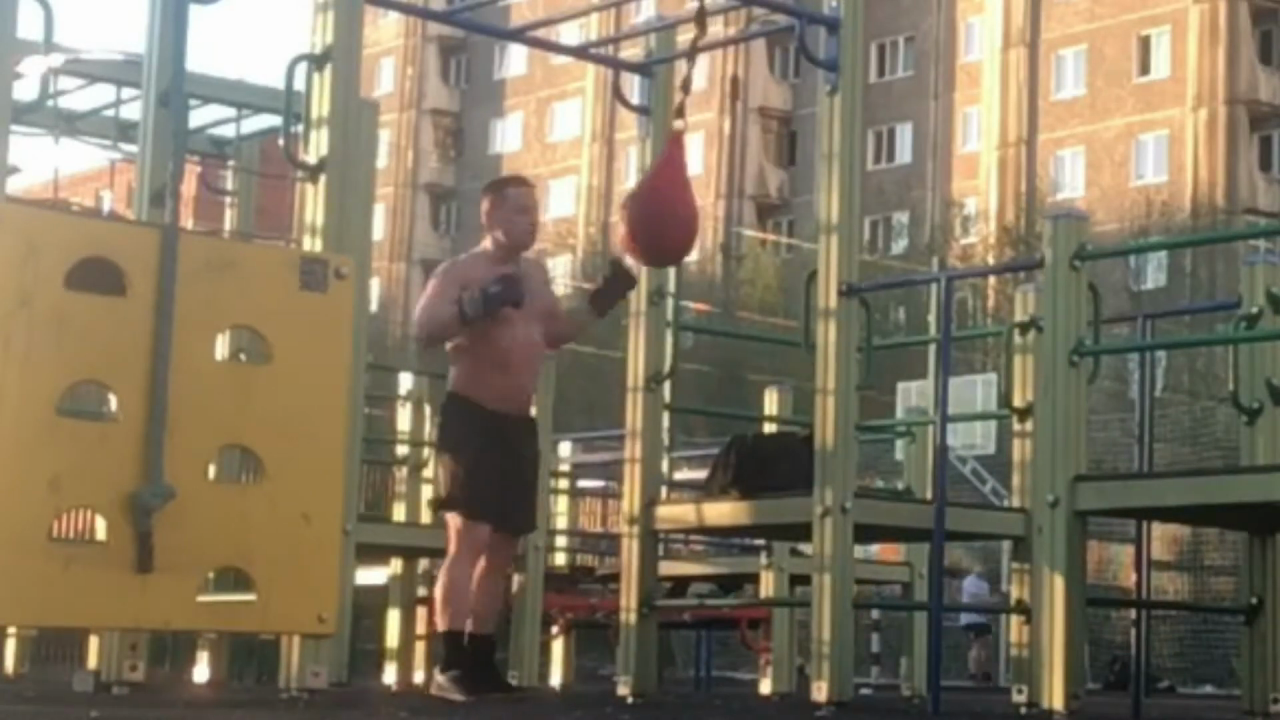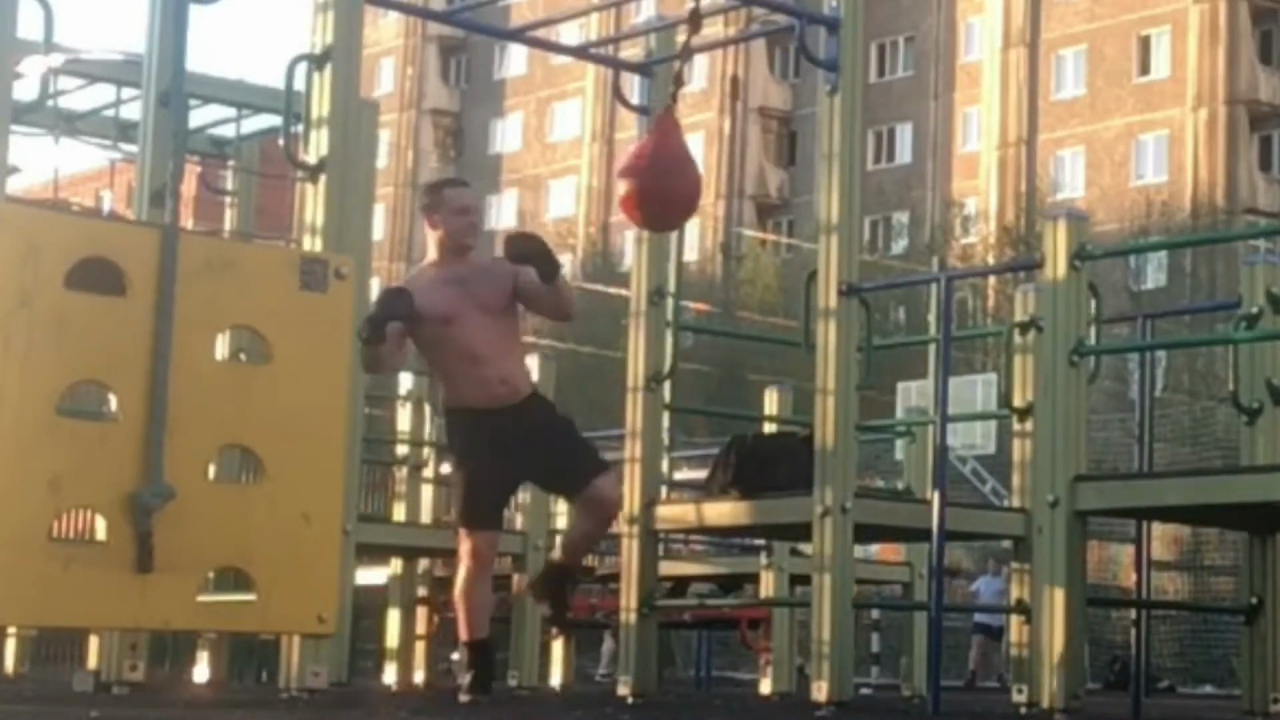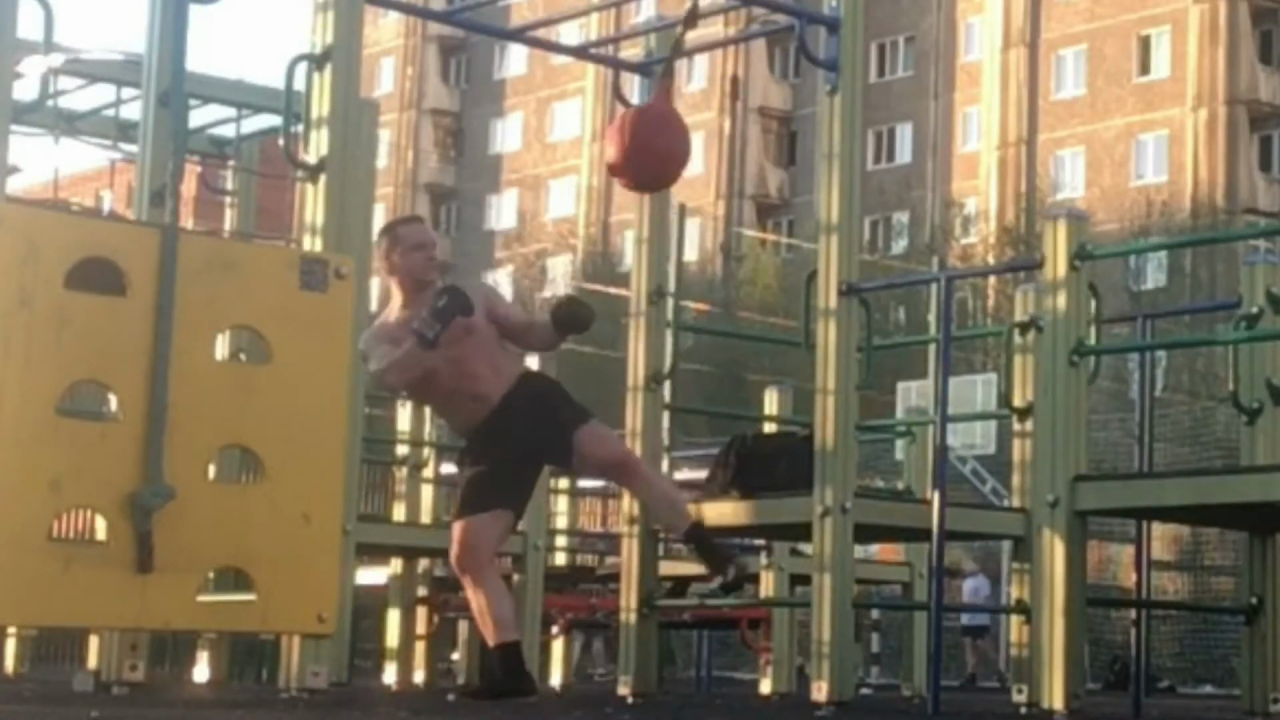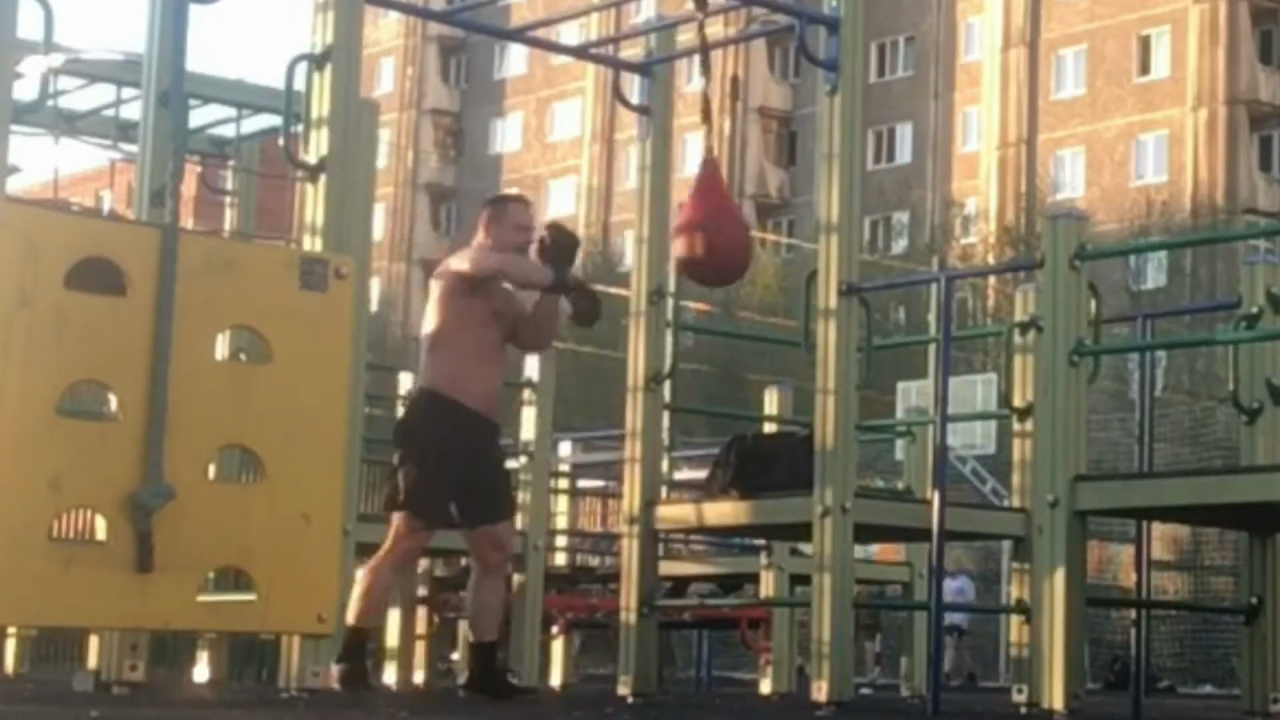
dt=0.5s
person 1, frame 1
left shoulder: (534, 275)
right shoulder: (458, 271)
left elbow: (555, 334)
right elbow: (423, 328)
left wrist: (600, 301)
right wrist: (476, 304)
left hip: (516, 428)
right hip: (469, 422)
left knee: (503, 548)
right knee: (468, 542)
left ankle: (477, 662)
right ankle: (449, 667)
person 1, frame 2
left shoulder: (504, 268)
right shoulder: (411, 293)
left elbow: (563, 310)
right elbow: (379, 366)
left wrist: (549, 272)
right wrist: (381, 325)
left hip: (532, 411)
right hip: (475, 427)
left knee: (606, 496)
right knee: (476, 552)
left ankle: (558, 576)
right ankle: (477, 669)
person 1, frame 3
left shoulder: (471, 294)
right shoulder: (378, 339)
left elbow: (534, 337)
right elbow: (398, 383)
left wrist: (561, 322)
right wrist: (433, 328)
left hip: (535, 405)
right hip: (490, 441)
left knee: (615, 456)
right knee: (469, 556)
left ankle: (706, 545)
right ankle: (509, 672)
person 1, frame 4
left shoulder: (504, 300)
right shoulder: (459, 269)
left elbow: (540, 339)
right elbow: (499, 265)
left wrist: (557, 275)
right wrist: (563, 280)
left hip: (479, 433)
right hip: (436, 421)
left knee: (499, 551)
right knee: (403, 546)
left ankle: (485, 668)
right ankle: (350, 658)
